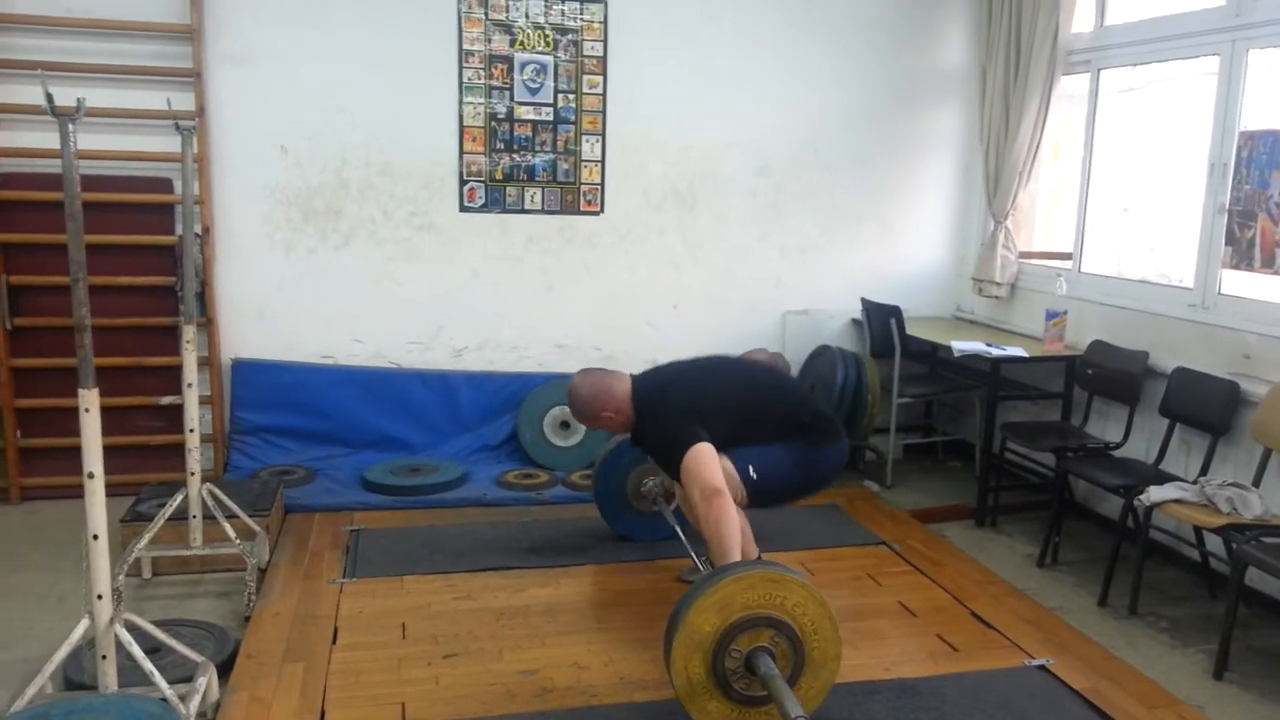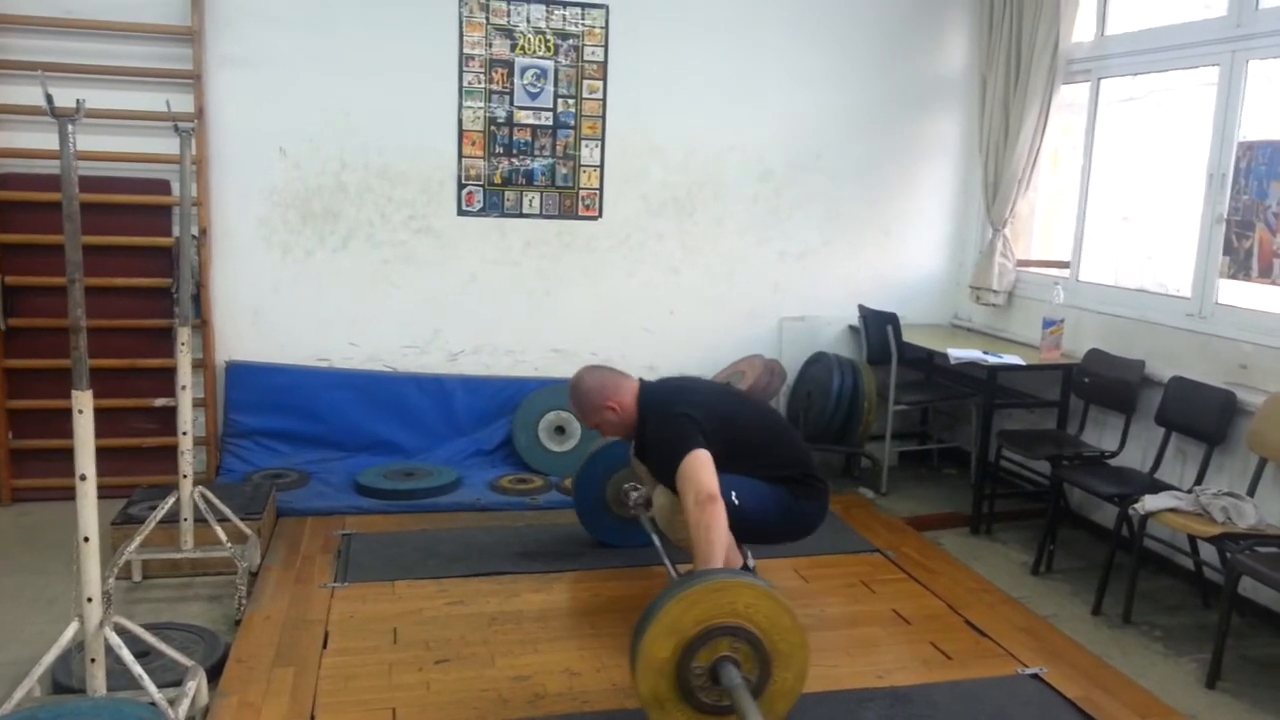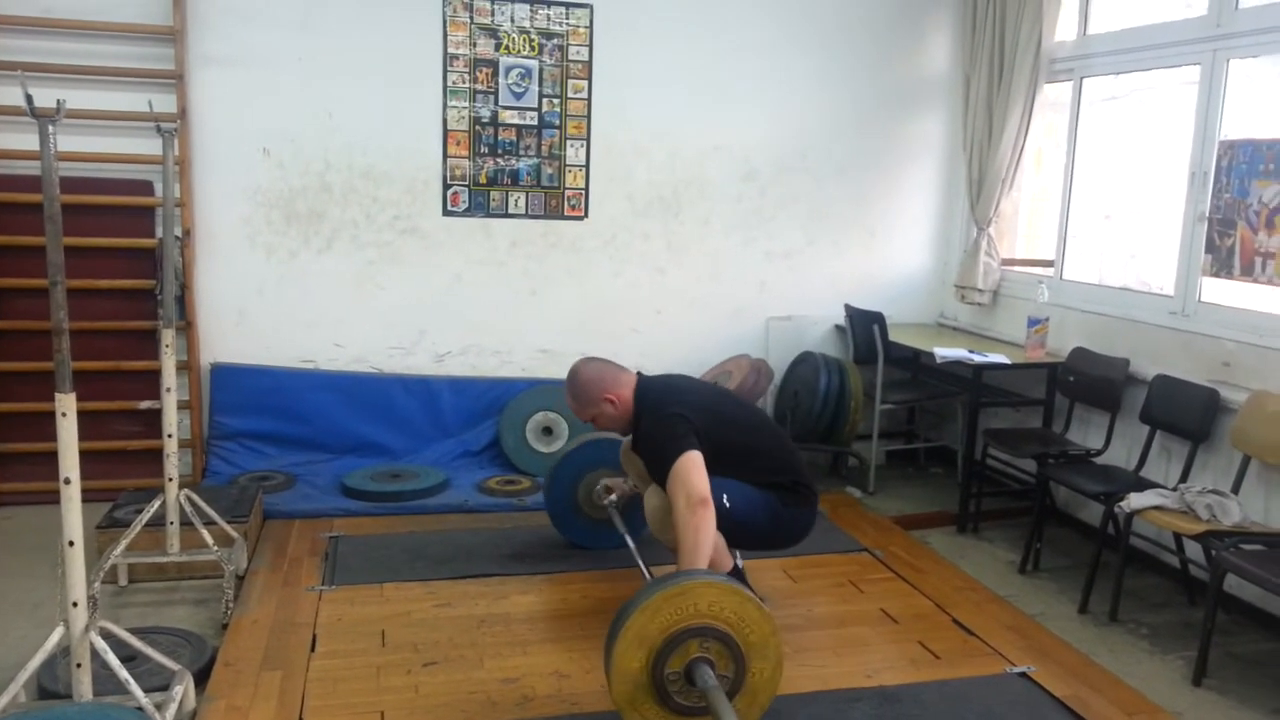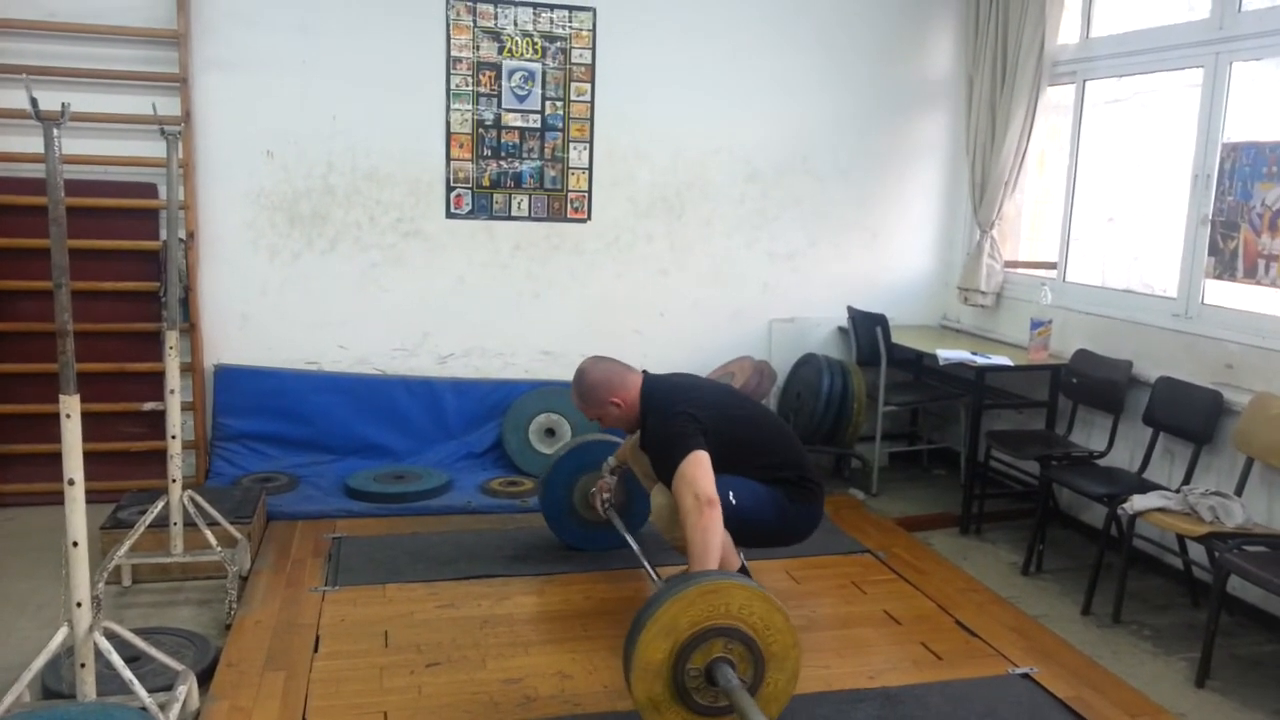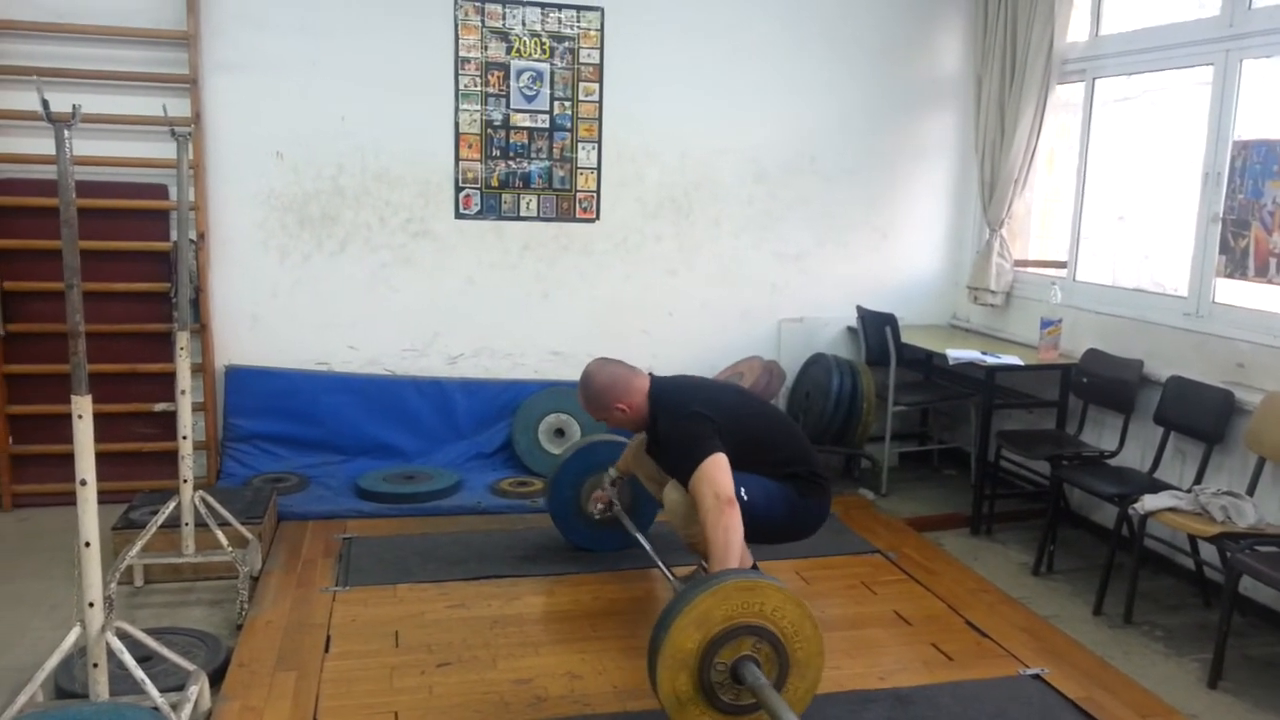
dt=0.3s
person 1, frame 1
left shoulder: (664, 416)
right shoulder: (653, 388)
left elbow: (712, 495)
left hip: (816, 447)
right hip: (791, 429)
left knee: (700, 491)
right ankle: (745, 560)
person 1, frame 2
left shoulder: (667, 423)
right shoulder: (659, 399)
left elbow: (706, 501)
left hip: (796, 500)
left knee: (675, 504)
right ankle: (734, 559)
person 1, frame 3
left shoulder: (664, 420)
right shoulder: (656, 394)
left elbow: (696, 504)
right wrist: (633, 485)
left hip: (785, 507)
left knee: (663, 505)
right knee: (635, 453)
right ankle: (724, 560)
person 1, frame 4
left shoulder: (670, 420)
right shoulder: (660, 393)
left elbow: (702, 504)
right elbow: (641, 437)
right wrist: (612, 469)
left hip: (792, 503)
left knee: (669, 503)
right knee: (640, 450)
right ankle: (726, 559)
person 1, frame 5
left shoulder: (682, 422)
right shoulder: (663, 395)
left elbow: (721, 505)
right elbow: (642, 439)
left hip: (799, 499)
left knee: (683, 500)
right knee: (645, 453)
right ankle: (728, 564)
